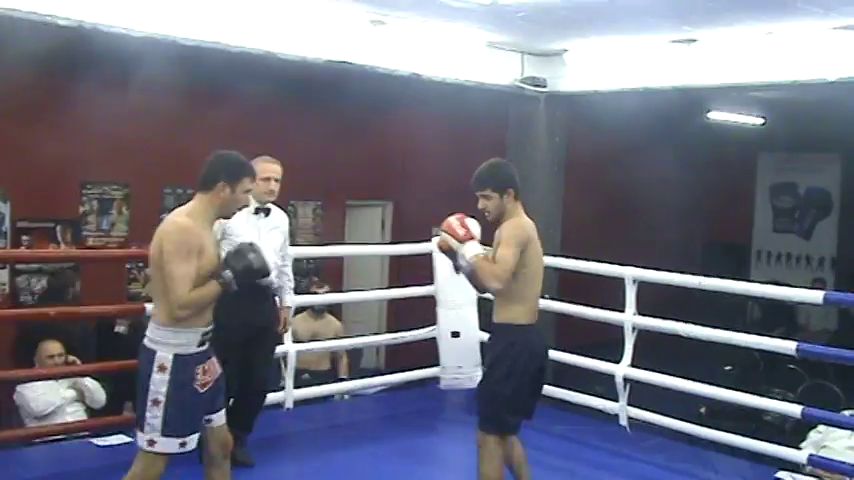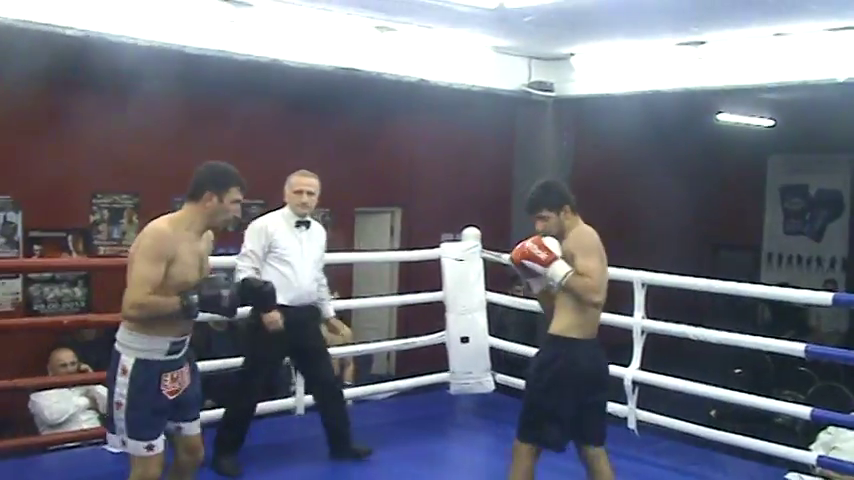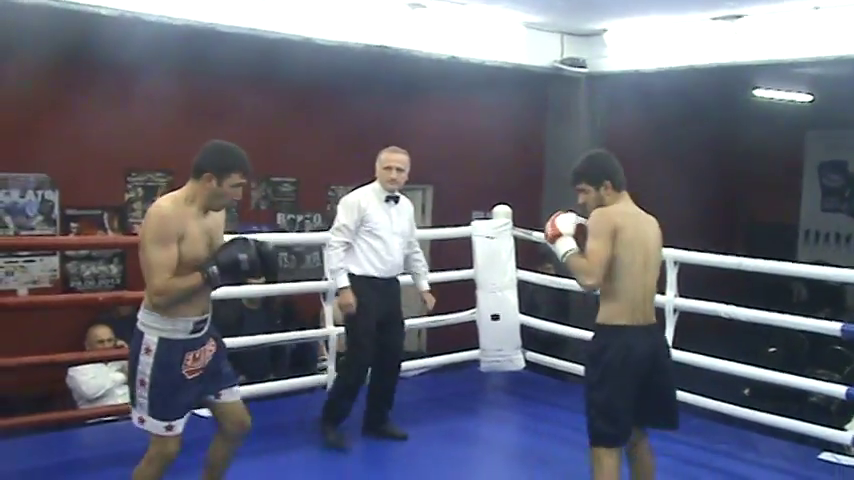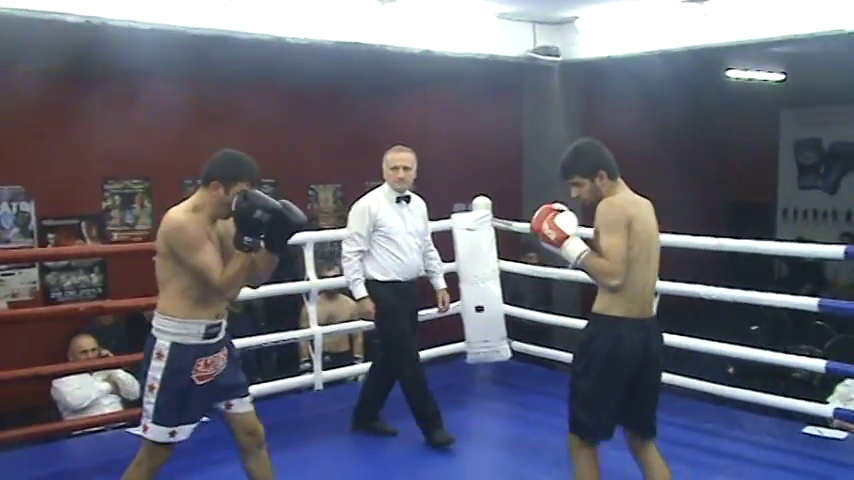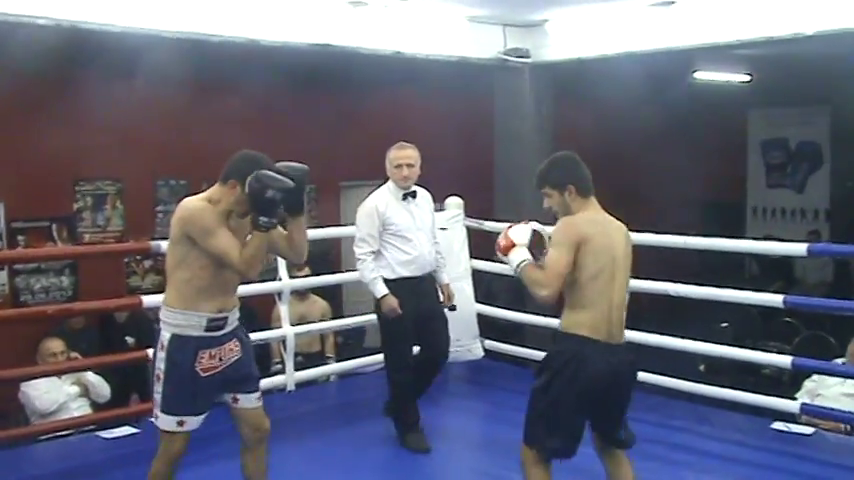
dt=0.4s
person 1, frame 1
left shoulder: (201, 227)
right shoulder: (182, 229)
right elbow: (181, 305)
left wrist: (238, 268)
right wrist: (229, 276)
left hip: (196, 352)
right hip: (172, 357)
left knee: (221, 446)
person 1, frame 2
left shoulder: (204, 237)
right shoulder: (162, 235)
right elbow: (133, 307)
left wrist: (237, 294)
right wrist: (195, 301)
left hip: (176, 359)
right hip: (142, 362)
person 1, frame 3
left shoulder: (215, 214)
right shoulder: (165, 215)
right elbow: (159, 293)
left wrist: (242, 265)
right wrist: (216, 271)
left hip: (201, 336)
right hip: (163, 340)
left knee: (237, 424)
right knee: (165, 447)
person 1, frame 4
left shoulder: (228, 221)
right shoulder: (181, 223)
left elbow: (255, 278)
right elbow: (226, 288)
left wrist: (273, 242)
right wrist: (247, 238)
left hip: (216, 342)
right hip: (177, 347)
left knee: (253, 434)
right knee: (155, 453)
person 1, frame 5
left shoulder: (245, 214)
right shoulder: (194, 211)
left elbow: (296, 255)
right elbow: (249, 268)
left wrist: (293, 206)
right wrist: (265, 216)
left hip: (228, 333)
right hip: (185, 337)
left knee: (257, 430)
right knee: (173, 445)
person 2, frame 1
left shoulder: (514, 228)
right shoulder: (516, 228)
left elbow: (496, 282)
right elbow: (486, 282)
left wrist: (468, 245)
right wrist: (463, 258)
left hip: (514, 341)
right hip: (521, 338)
left knee: (490, 434)
right knee: (504, 430)
person 2, frame 2
left shoulder: (581, 236)
right shoulder: (579, 240)
left elbow: (594, 294)
left wrist: (553, 266)
right wrist: (535, 277)
left hip: (564, 353)
right hip: (589, 355)
left knee: (526, 444)
right knee: (592, 450)
person 2, frame 3
left shoulder: (604, 216)
right shoulder: (650, 223)
left elbow: (590, 279)
left wrist: (562, 242)
right wrist: (578, 243)
left hip: (616, 342)
right hip: (651, 338)
left knee: (605, 446)
right knee: (636, 433)
person 2, frame 4
left shoulder: (611, 207)
right shoulder: (643, 206)
left elbow: (613, 276)
left wrist: (568, 243)
right wrist: (573, 240)
left hip: (611, 334)
right hip: (646, 332)
left knee: (582, 440)
right knee: (642, 439)
person 2, frame 5
left shoulder: (571, 226)
right shoulder: (619, 230)
left elbow: (546, 290)
left wrist: (515, 253)
left hip: (577, 354)
right hip: (617, 355)
right knee: (610, 446)
person 3, frame 1
left shoulder: (280, 218)
left wrist: (286, 303)
left hip: (264, 304)
right hip: (229, 304)
left knee: (259, 379)
right knee: (225, 376)
left ankle: (236, 439)
person 3, frame 2
left shoulder: (319, 232)
right shoulder: (265, 226)
right elbow: (245, 271)
left wrist: (328, 312)
right wrist: (264, 308)
left hip: (307, 317)
right hip: (274, 316)
left knee: (326, 382)
right knee: (251, 387)
left ankle: (341, 443)
right ankle: (225, 450)
person 3, frame 3
left shoulder: (406, 206)
right shoulder: (357, 201)
left elbow: (412, 251)
right elbow: (336, 245)
left wrist: (424, 286)
right wrist: (343, 287)
left hip: (390, 288)
right hip: (364, 288)
left knee: (389, 359)
right knee: (360, 357)
left ankle: (376, 420)
right ankle: (331, 421)
person 3, frame 4
left shoulder: (419, 205)
right shoulder: (368, 206)
left elbow: (427, 249)
right elbow: (351, 253)
left wrist: (439, 285)
right wrist: (361, 295)
left hip: (409, 289)
right hip: (383, 291)
left knee: (390, 358)
right knee: (406, 360)
left ankle: (366, 416)
right ankle: (432, 426)
person 3, frame 5
left shoulder: (425, 198)
right shoulder: (375, 205)
right elbow: (364, 255)
left wrist: (442, 279)
right wrist: (382, 294)
left hip: (424, 286)
right hip: (395, 289)
left knee: (437, 351)
right knee: (400, 361)
left ankle: (397, 403)
right ankle: (408, 427)
